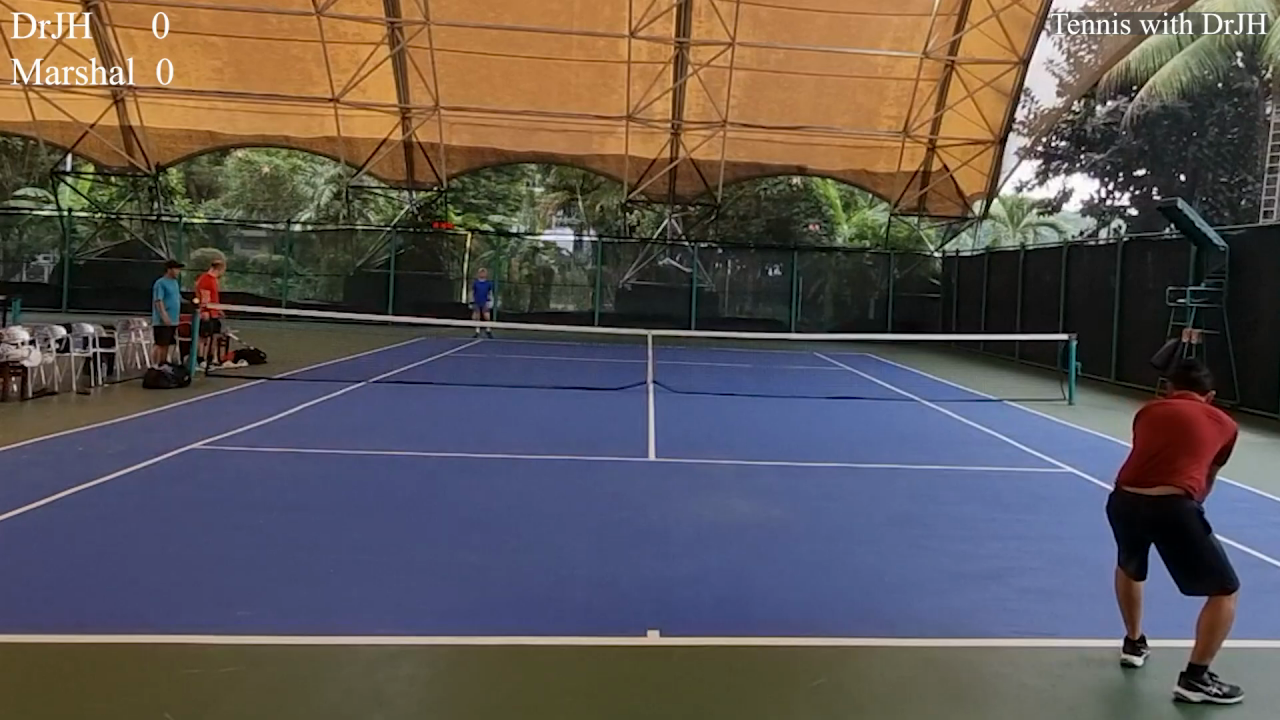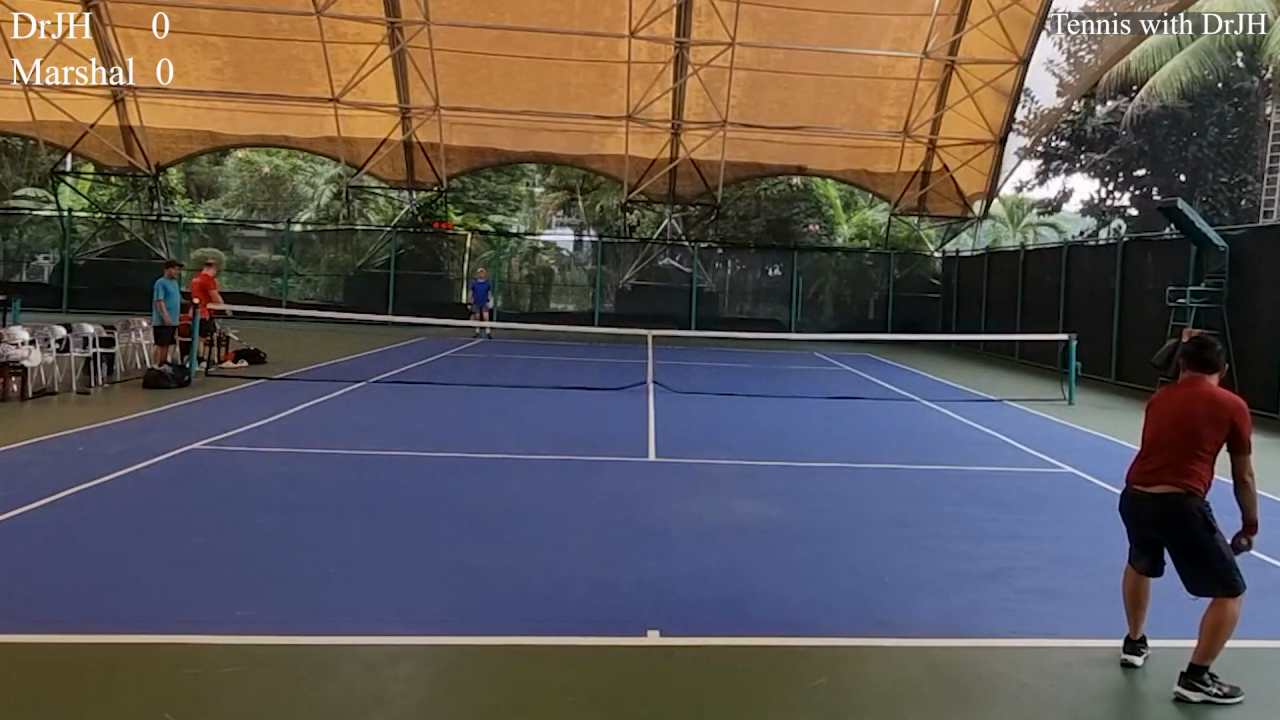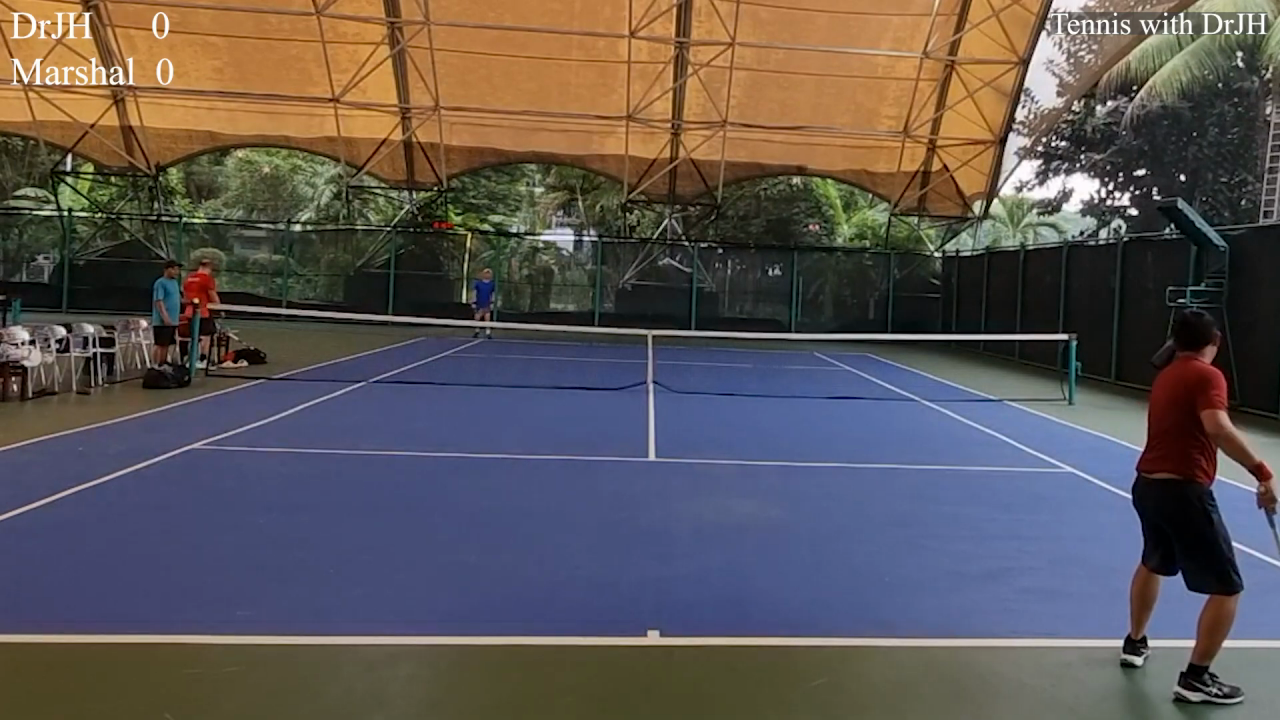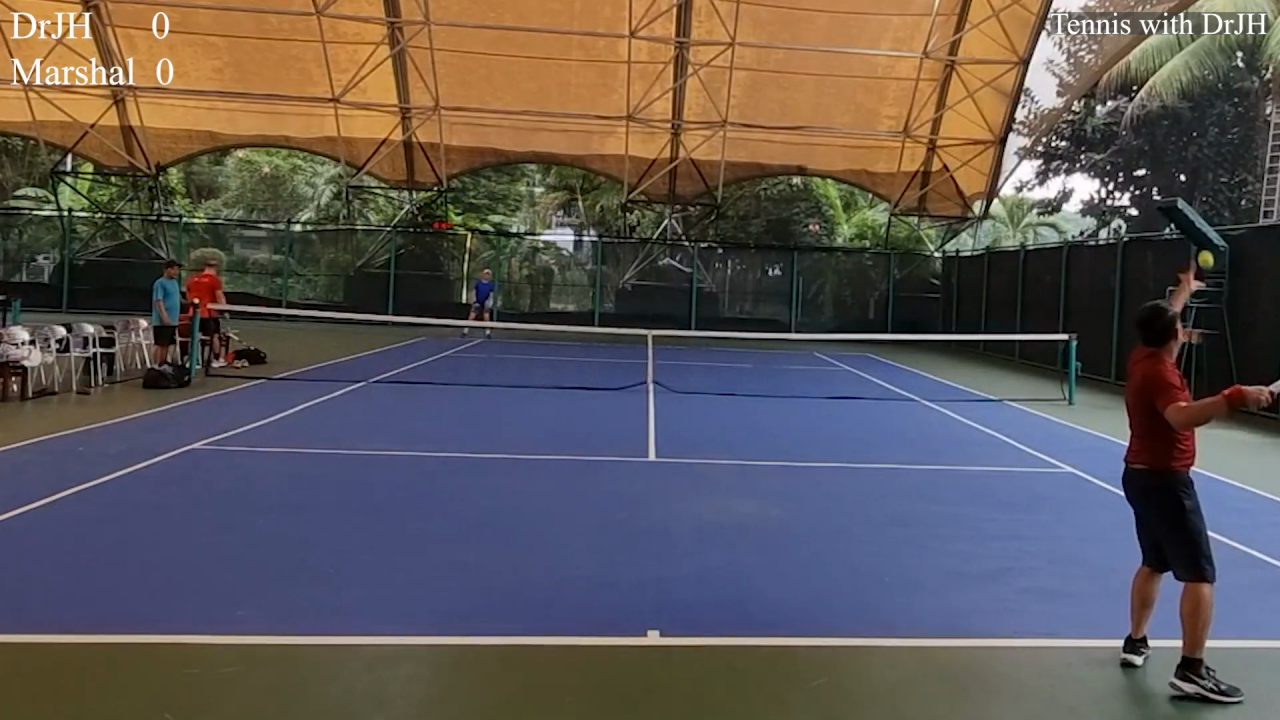
dt=0.4s
person 1, frame 1
left shoulder: (1148, 411)
right shoulder: (1224, 423)
right wrist: (1193, 510)
left hip: (1124, 501)
right hip: (1173, 507)
left knee: (1129, 568)
right knee: (1225, 591)
left ankle: (1133, 644)
right ankle: (1195, 678)
person 1, frame 2
left shoulder: (1160, 398)
right shoulder: (1231, 405)
right elbow: (1243, 475)
right wrist: (1250, 526)
left hip: (1134, 497)
right hip: (1179, 505)
left knee: (1139, 565)
right knee: (1230, 591)
left ankle: (1134, 643)
right ankle: (1195, 678)
person 1, frame 3
left shoulder: (1168, 376)
right shoulder: (1207, 376)
right elbow: (1217, 429)
left hip: (1148, 485)
right hip: (1183, 491)
left knee: (1152, 565)
right knee: (1226, 588)
left ankle: (1134, 642)
right ankle: (1195, 678)
person 1, frame 4
left shoulder: (1142, 355)
right shoulder: (1160, 371)
left elbow: (1157, 324)
right elbow: (1182, 415)
left wrist: (1183, 291)
right wrist: (1235, 397)
left hip: (1141, 477)
right hip: (1165, 483)
left knee: (1153, 564)
right knee: (1200, 576)
left ankle: (1135, 642)
right ankle: (1192, 670)
